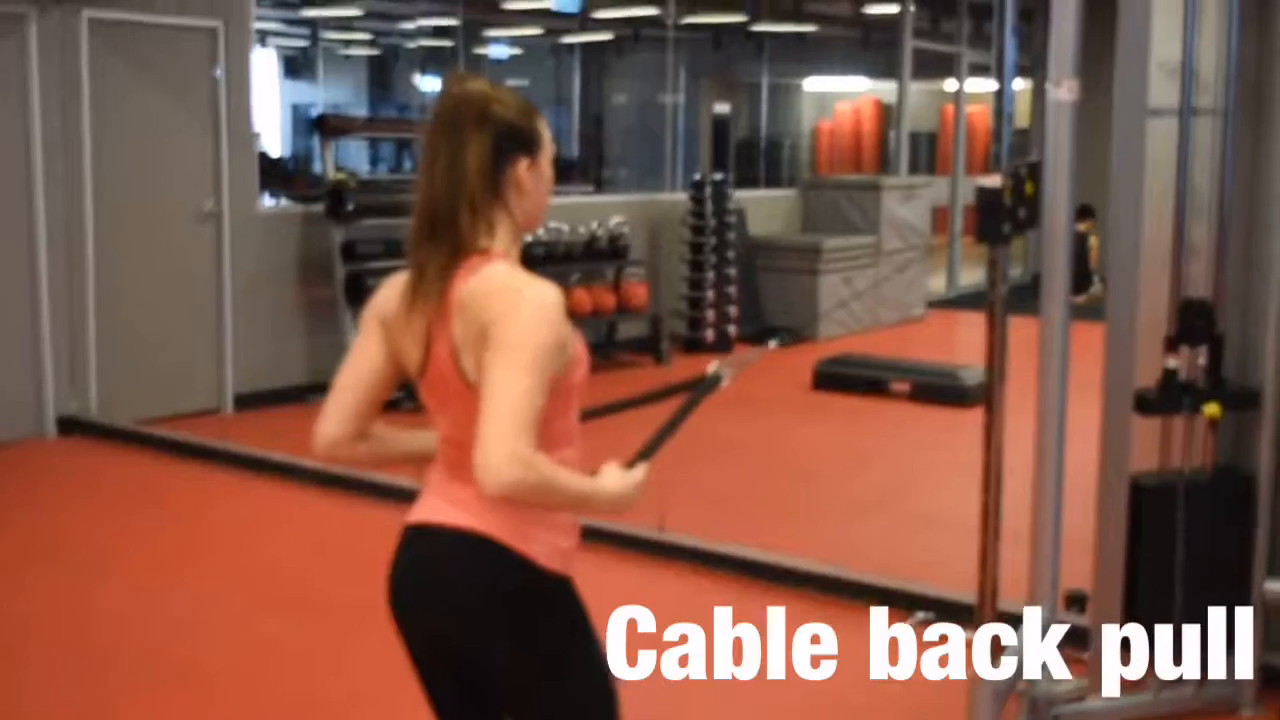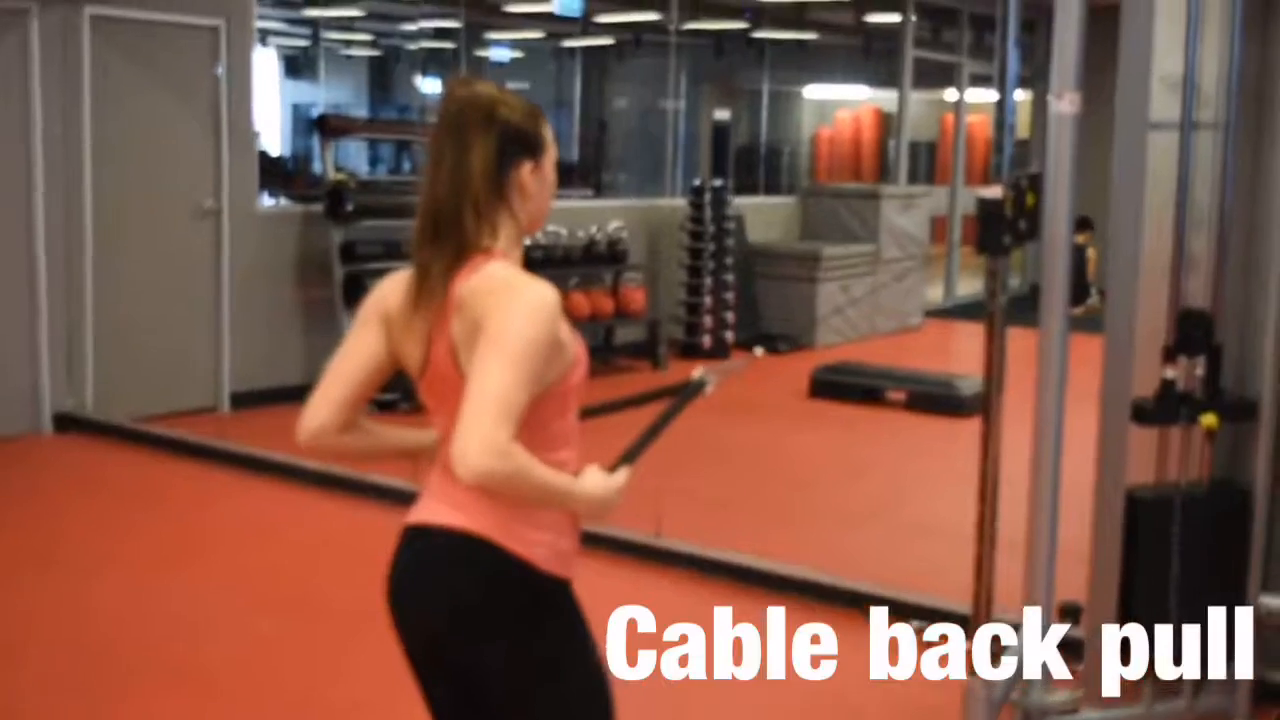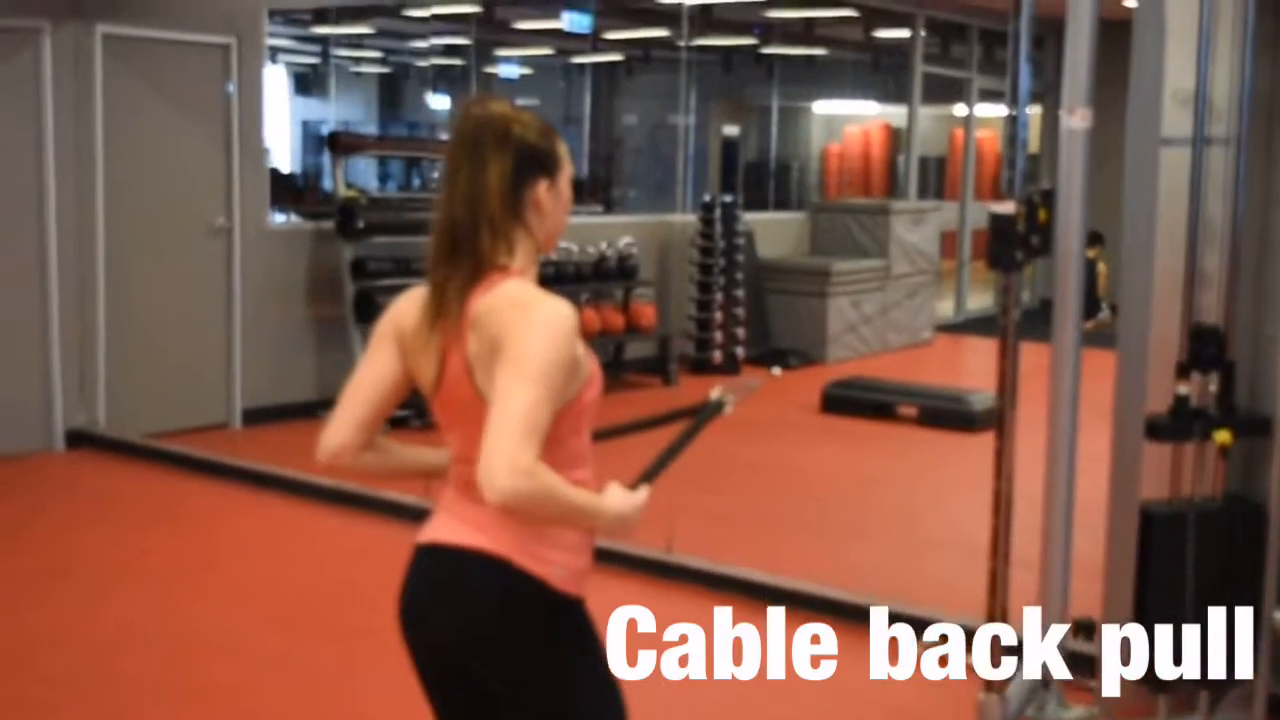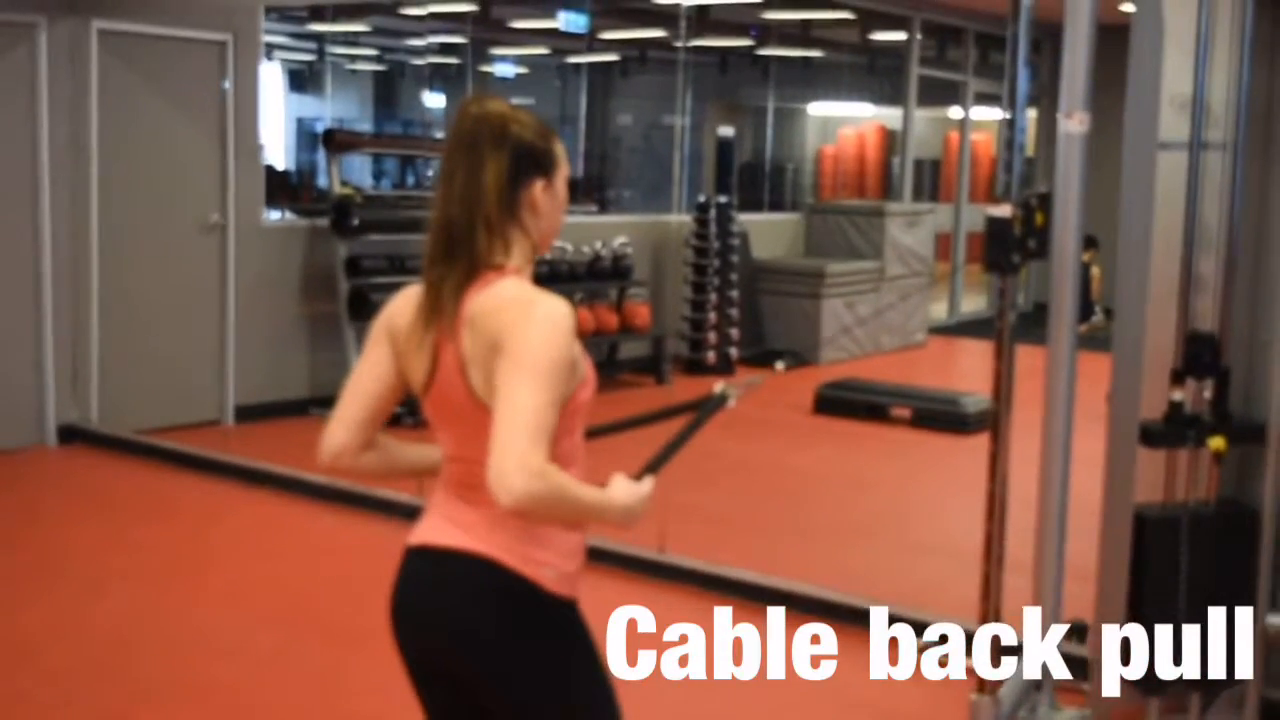
dt=0.2s
person 1, frame 1
left shoulder: (400, 295)
right shoulder: (524, 300)
left elbow: (335, 438)
right elbow: (506, 472)
right wrist: (605, 490)
left hip: (420, 567)
right hip: (509, 580)
person 1, frame 2
left shoulder: (400, 294)
right shoulder: (525, 299)
left elbow: (319, 427)
right elbow: (481, 460)
right wrist: (582, 494)
left hip: (420, 569)
right hip: (506, 580)
person 1, frame 3
left shoulder: (414, 312)
right shoulder: (542, 316)
left elbow: (340, 446)
right elbow: (508, 480)
right wrist: (608, 510)
left hip: (432, 585)
right hip: (520, 599)
person 1, frame 4
left shoulder: (409, 311)
right shoulder: (537, 315)
left elbow: (341, 447)
right elbow: (520, 483)
right wrist: (616, 504)
left hip: (424, 586)
right hip: (512, 599)
